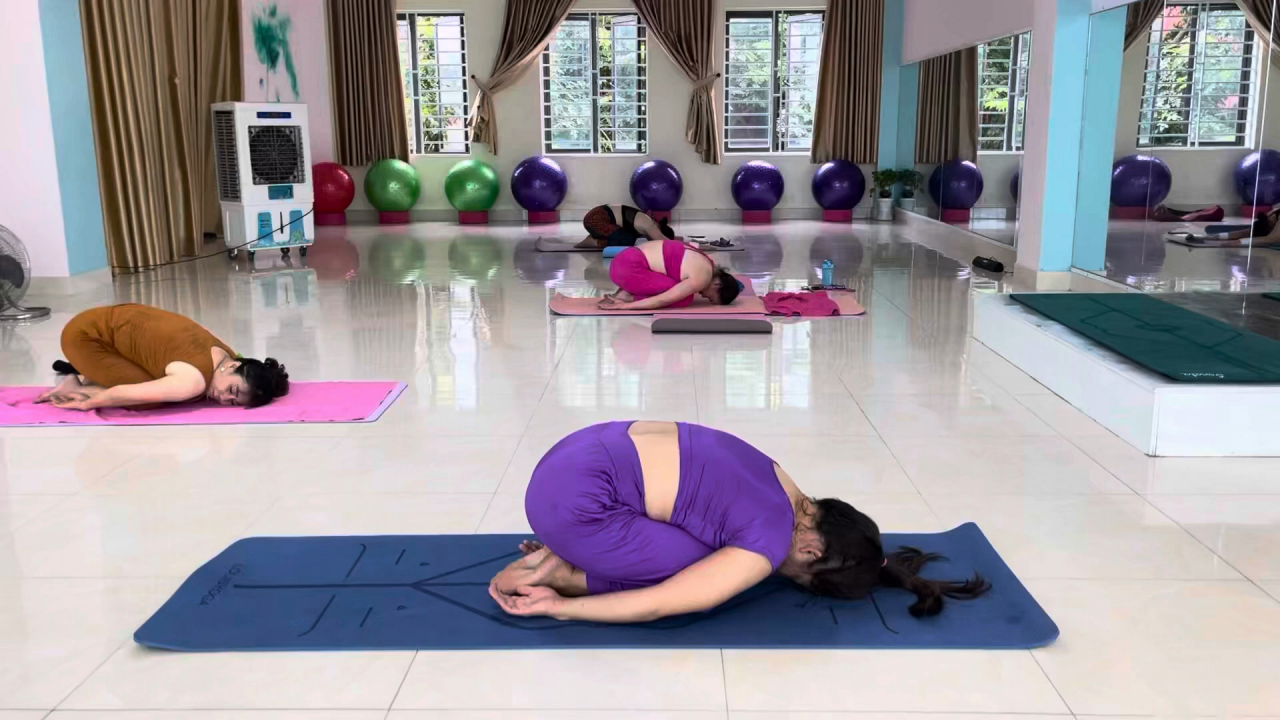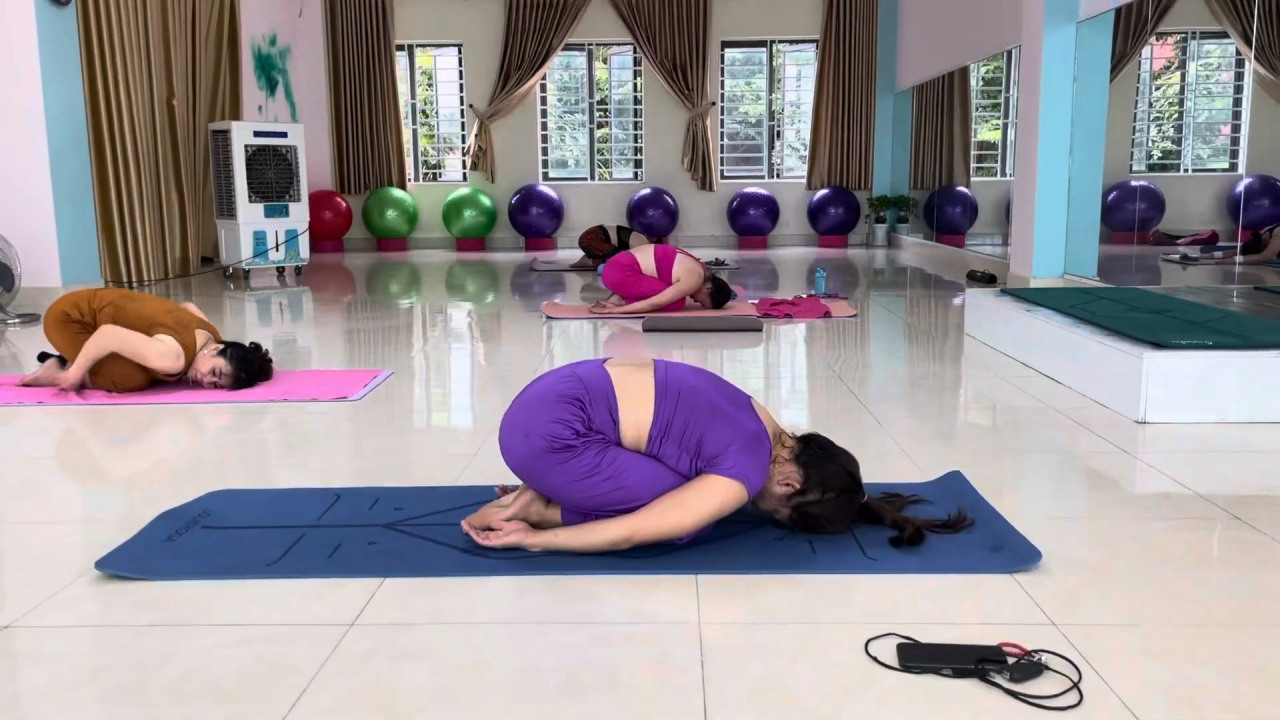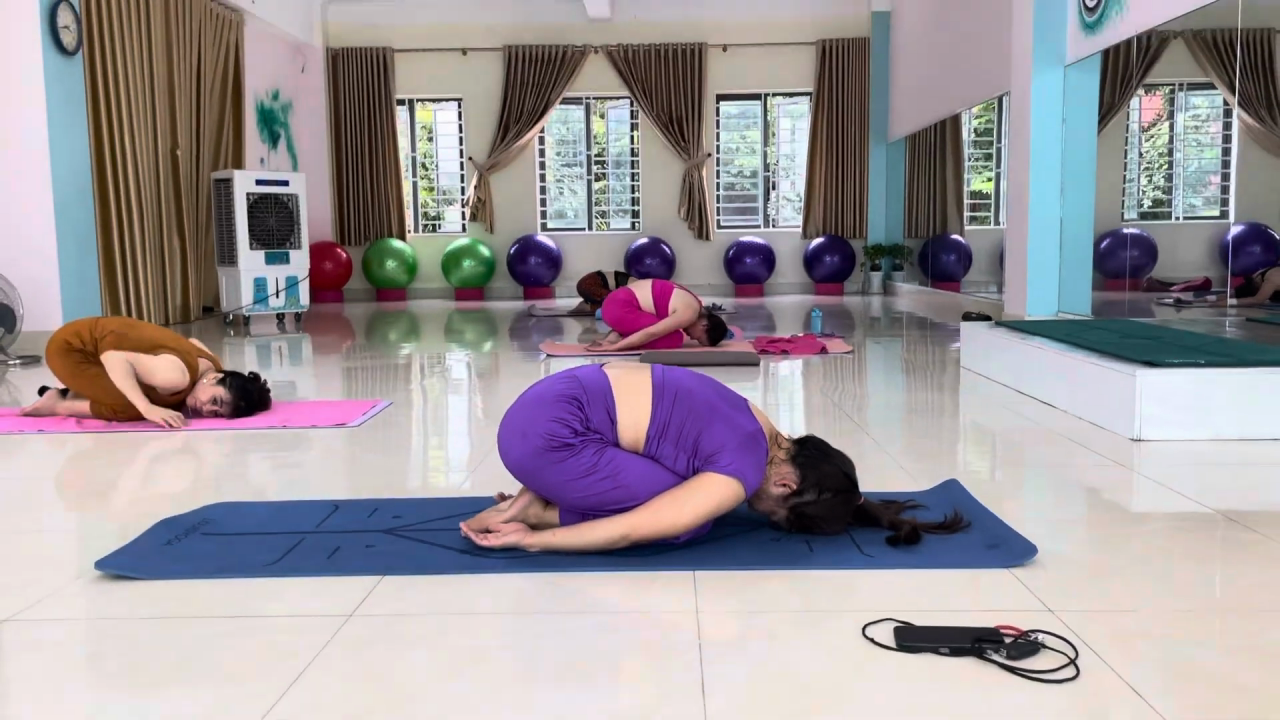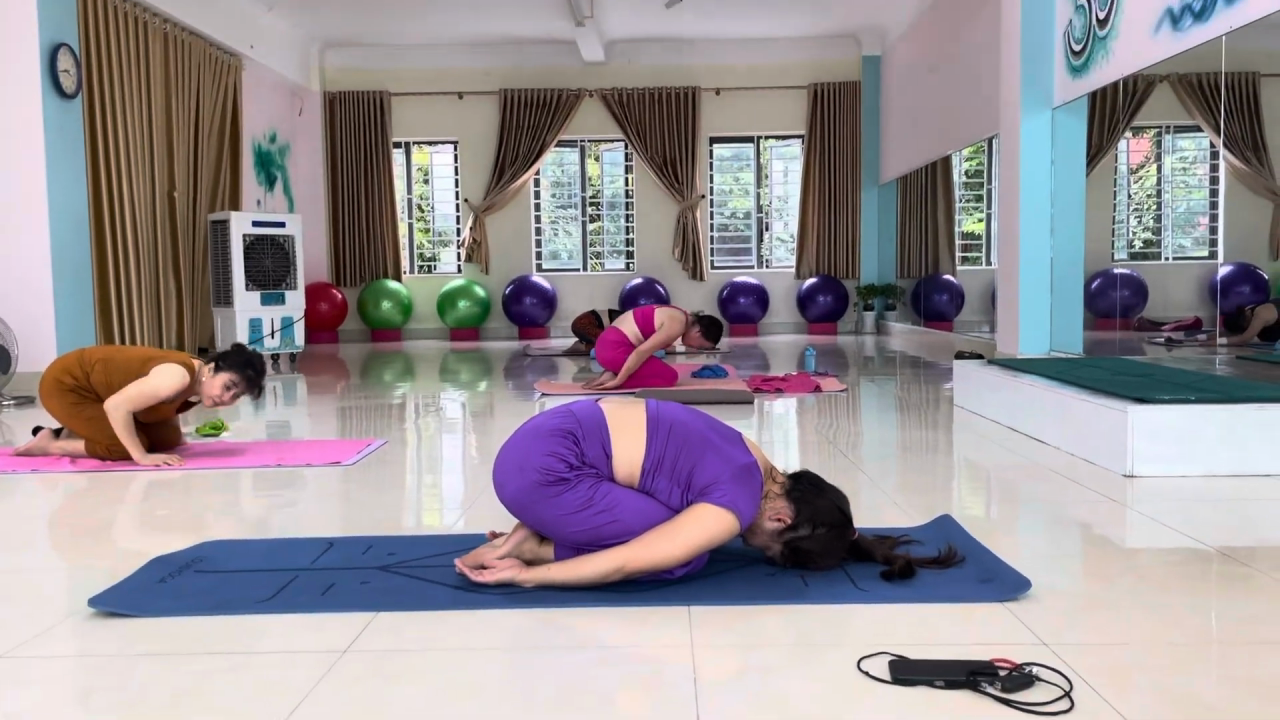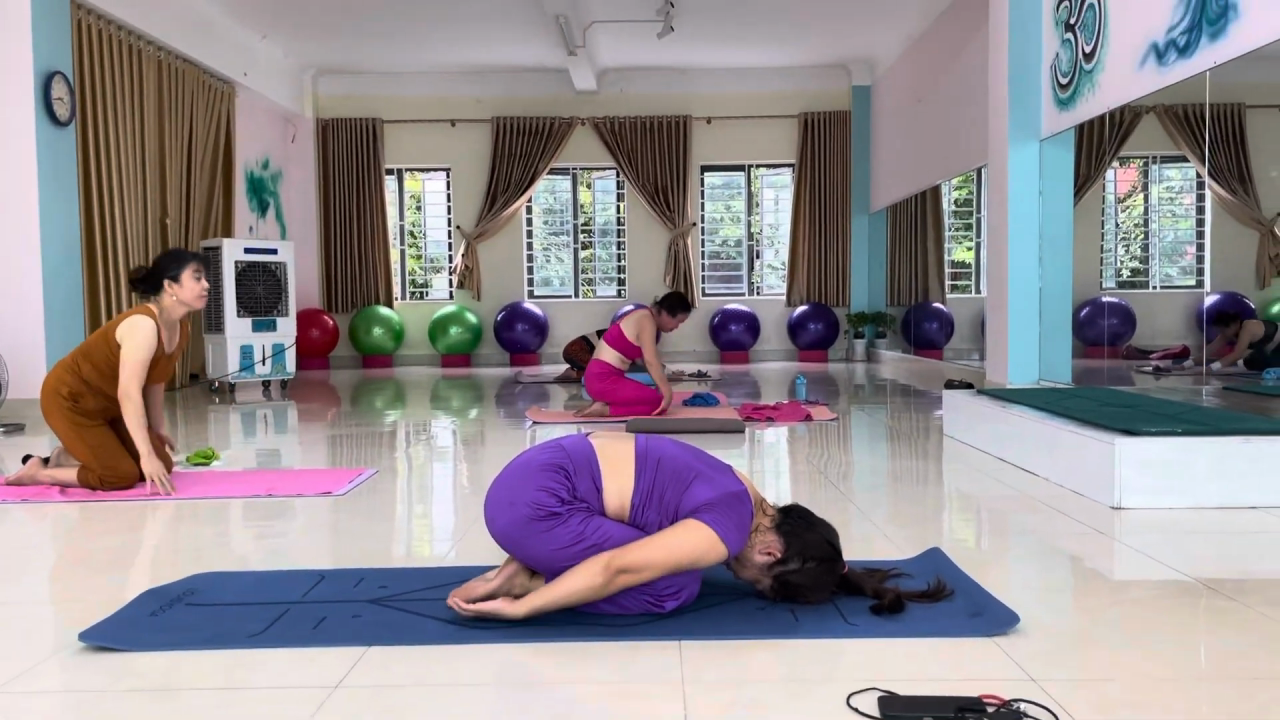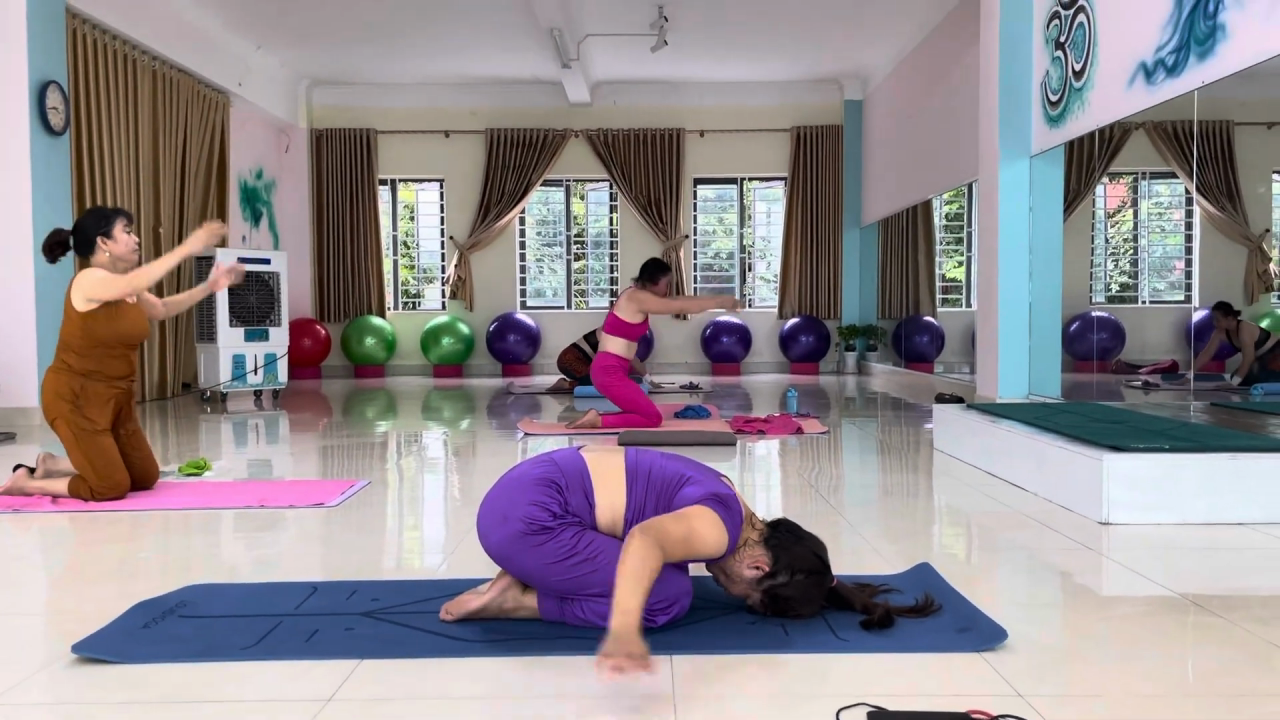
dt=0.5s
person 1, frame 1
left shoulder: (777, 482)
right shoulder: (768, 544)
right elbow: (659, 604)
right wrist: (559, 606)
left hip: (581, 454)
right hip: (573, 502)
right knee: (712, 577)
left ankle: (567, 555)
right ankle: (564, 574)
person 1, frame 2
left shoulder: (754, 420)
right shoulder: (743, 473)
right elbow: (634, 532)
right wrist: (534, 538)
left hip: (552, 396)
right hip: (546, 433)
left knee: (673, 488)
right knee: (689, 519)
left ankle: (543, 493)
right ankle: (538, 511)
person 1, frame 3
left shoulder: (751, 425)
right shoulder: (740, 472)
right elbow: (633, 531)
right wrist: (533, 540)
left hip: (551, 404)
right hip: (545, 435)
left knee: (680, 495)
right knee: (688, 521)
left ankle: (541, 499)
right ankle: (538, 514)
person 1, frame 4
left shoulder: (747, 461)
right shoulder: (735, 504)
right elbow: (627, 563)
right wrist: (526, 576)
left hip: (546, 439)
right hip: (541, 468)
left knee: (668, 520)
right knee: (685, 557)
left ankle: (533, 535)
right ankle: (533, 550)
person 1, frame 5
left shoulder: (733, 493)
right shoulder: (725, 530)
right elbow: (620, 571)
right wrist: (521, 608)
left hip: (537, 475)
right hip: (532, 501)
left knee: (662, 558)
right knee: (673, 587)
left ankle: (530, 568)
right ankle: (522, 587)
person 1, frame 6
left shoulder: (725, 503)
right shoulder: (720, 530)
right elbow: (646, 540)
right wrist: (625, 628)
left hip: (529, 489)
right hip: (525, 518)
left knee: (665, 578)
right knee: (668, 598)
left ankle: (524, 580)
right ankle: (518, 601)
person 2, frame 1
left shoulder: (224, 356)
right shoulder: (194, 382)
right elbow: (122, 394)
right wrist: (88, 404)
left hip: (118, 324)
right hip: (85, 335)
right knee: (152, 400)
left ankle: (89, 375)
right ankle: (74, 387)
person 2, frame 2
left shoulder: (209, 333)
right shoulder: (174, 358)
left elbow: (189, 306)
right elbow: (107, 334)
right wrist: (74, 376)
left hip: (100, 310)
right hip: (68, 317)
right knee: (134, 380)
left ankle: (73, 360)
right ankle: (56, 373)
person 2, frame 3
left shoulder: (210, 364)
right shoulder: (177, 375)
left elbow: (193, 341)
right elbow: (111, 358)
right wrist: (148, 408)
left hip: (100, 339)
right hip: (70, 346)
left knee: (166, 405)
right knee: (129, 409)
left ankle: (75, 394)
right ankle: (57, 405)
person 2, frame 4
left shoulder: (201, 382)
right shoulder: (179, 377)
right elbow: (115, 406)
right wrist: (141, 456)
left hip: (94, 383)
right hip: (65, 384)
left knee: (169, 439)
right knee: (124, 447)
left ankle: (74, 433)
right ankle: (51, 444)
person 2, frame 5
left shoulder: (180, 327)
right shoulder: (143, 325)
left elbow: (153, 382)
right elbow: (129, 393)
left wrist: (156, 431)
right wrist: (146, 455)
left hip: (108, 403)
right hip: (71, 399)
left knee: (160, 472)
right knee: (123, 476)
left ankle: (68, 460)
right ankle: (37, 470)
person 2, frame 6
left shoulder: (127, 287)
right shoulder: (90, 280)
left elbow: (162, 309)
right elbow: (133, 283)
left wrist: (208, 286)
right wrist: (186, 248)
left hip: (116, 398)
right hip: (75, 398)
left knee: (146, 478)
right knee: (113, 487)
left ankle: (52, 466)
right ankle: (27, 482)
